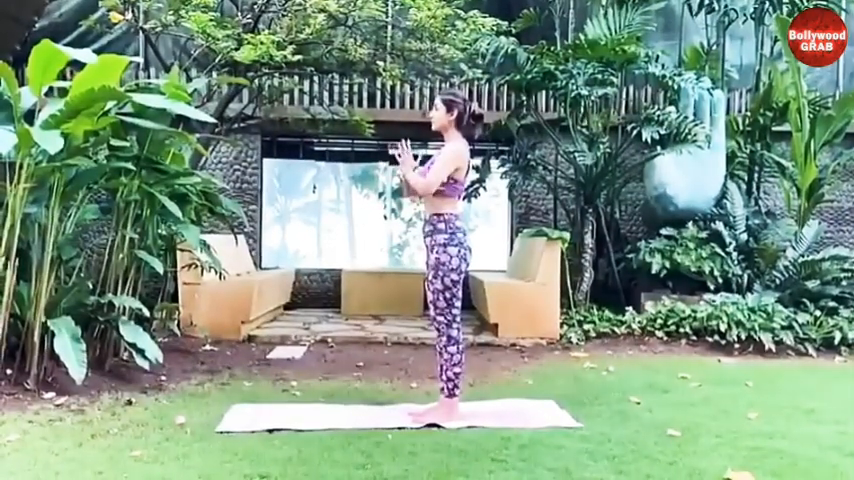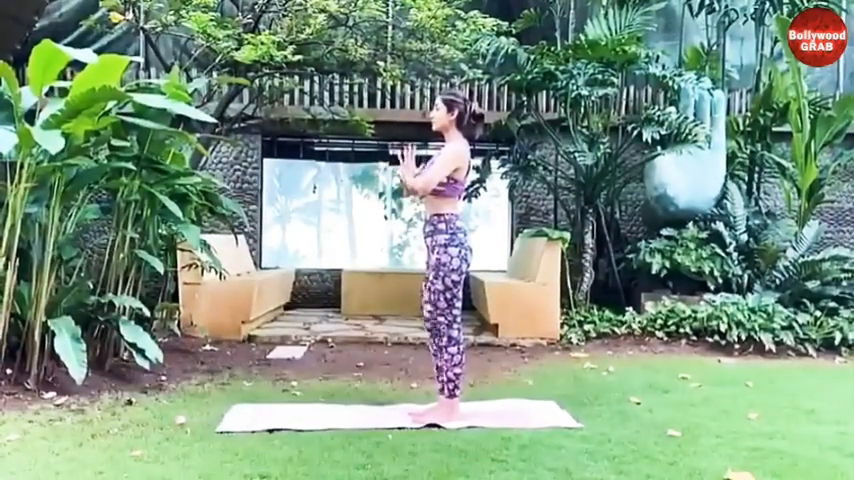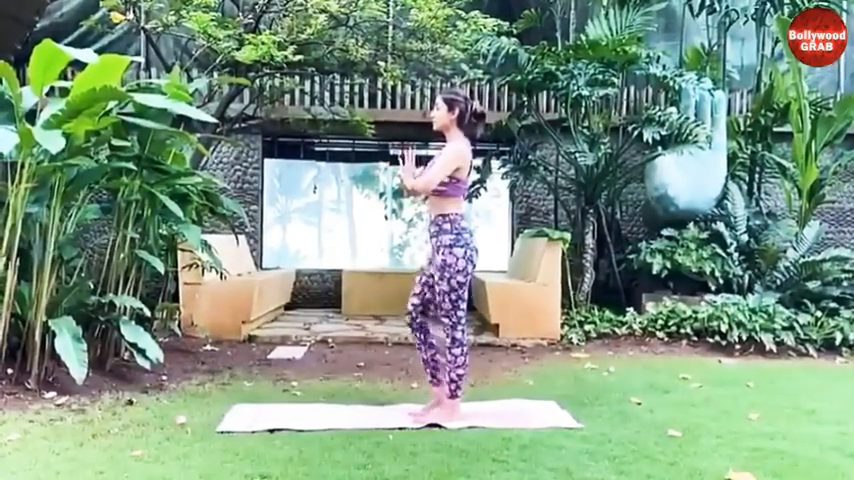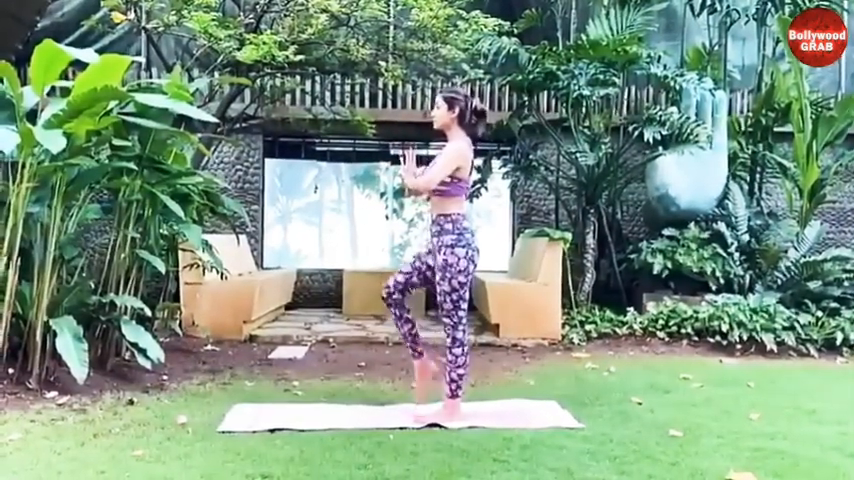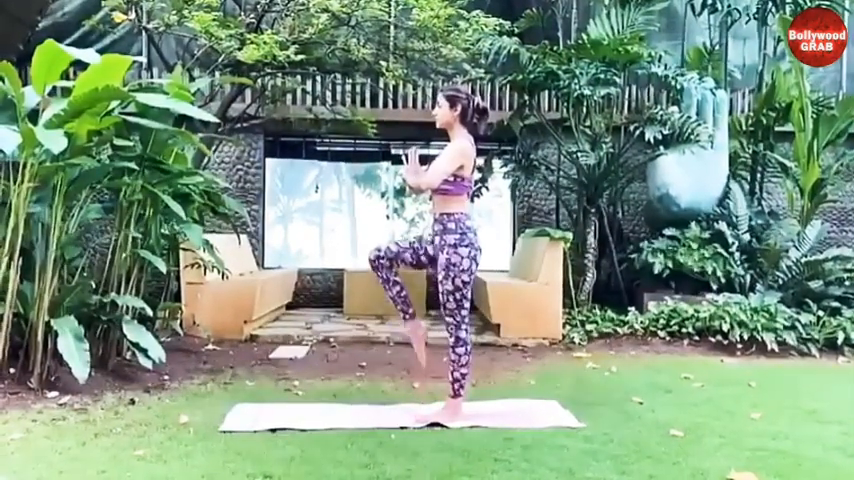
dt=0.4s
person 1, frame 1
left shoulder: (456, 148)
right shoulder: (447, 149)
left elbow: (426, 187)
right elbow: (413, 191)
left wrist: (409, 169)
right wrist: (406, 169)
left hip: (447, 238)
right hip: (438, 237)
left knee: (448, 322)
right knee: (442, 321)
left ankle: (450, 405)
right ankle: (446, 400)
person 1, frame 2
left shoulder: (456, 148)
right shoulder: (448, 150)
left elbow: (423, 185)
right elbow: (414, 189)
left wrist: (409, 176)
right wrist: (408, 175)
left hip: (448, 239)
right hip: (439, 238)
left knee: (447, 322)
right knee: (436, 320)
left ankle: (450, 405)
right ankle: (445, 399)
person 1, frame 3
left shoulder: (458, 148)
right shoulder: (450, 149)
left elbow: (423, 185)
right elbow: (418, 187)
left wrist: (409, 177)
right wrist: (410, 177)
left hip: (453, 240)
right hip: (442, 239)
left knee: (453, 322)
right knee: (416, 313)
left ankle: (451, 405)
right ankle: (440, 391)
person 1, frame 4
left shoulder: (458, 147)
right shoulder: (452, 148)
left elbow: (424, 185)
right elbow: (422, 186)
left wrist: (410, 177)
right wrist: (412, 177)
left hip: (455, 239)
right hip: (442, 238)
left knee: (454, 322)
right knee: (393, 290)
left ankle: (452, 406)
right ankle: (421, 361)
person 1, frame 5
left shoulder: (461, 145)
right shoulder: (454, 146)
left elbow: (426, 183)
right elbow: (427, 183)
left wrist: (411, 176)
right wrist: (415, 176)
left hip: (457, 237)
right hip: (442, 235)
left knee: (456, 321)
right knee: (381, 256)
left ankle: (454, 405)
right ankle: (412, 323)
